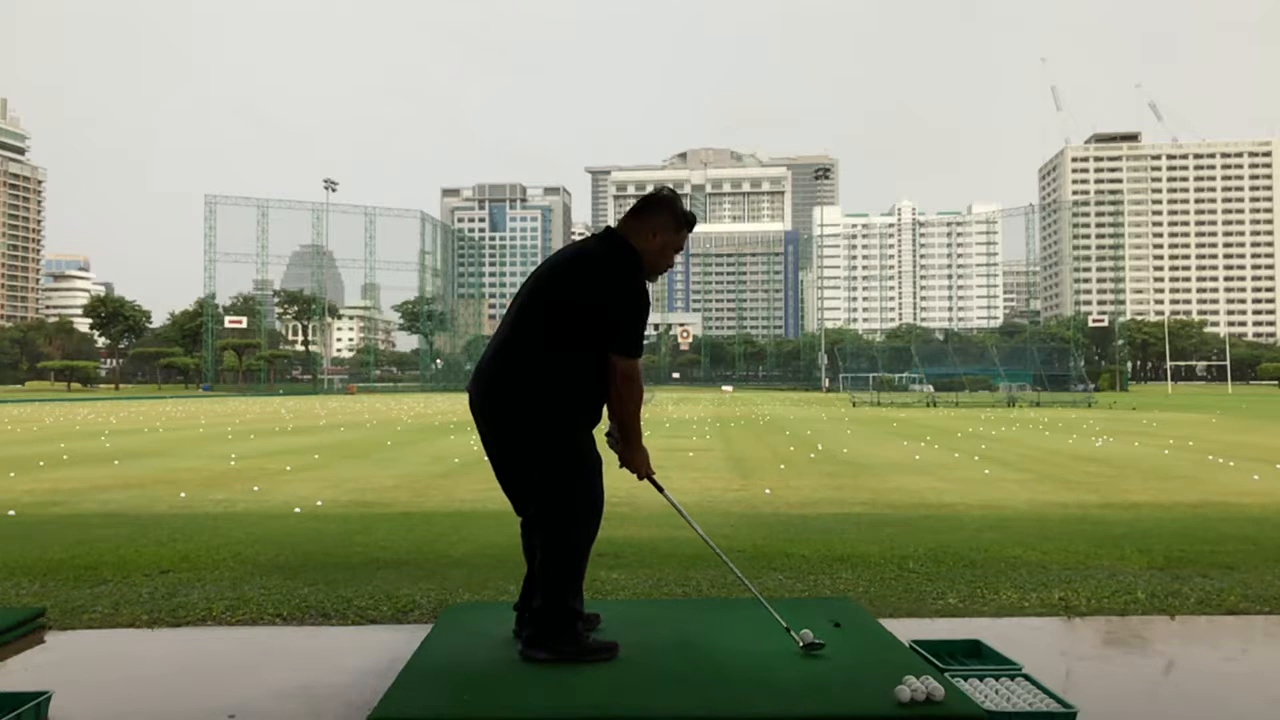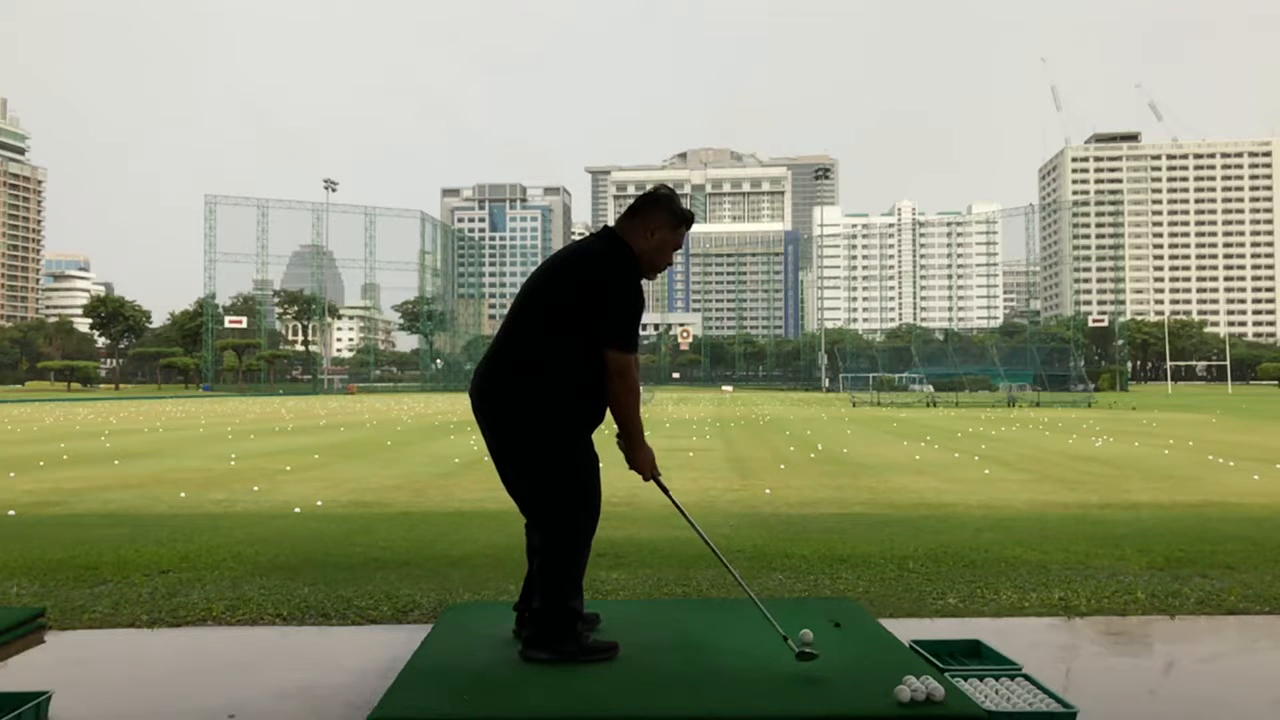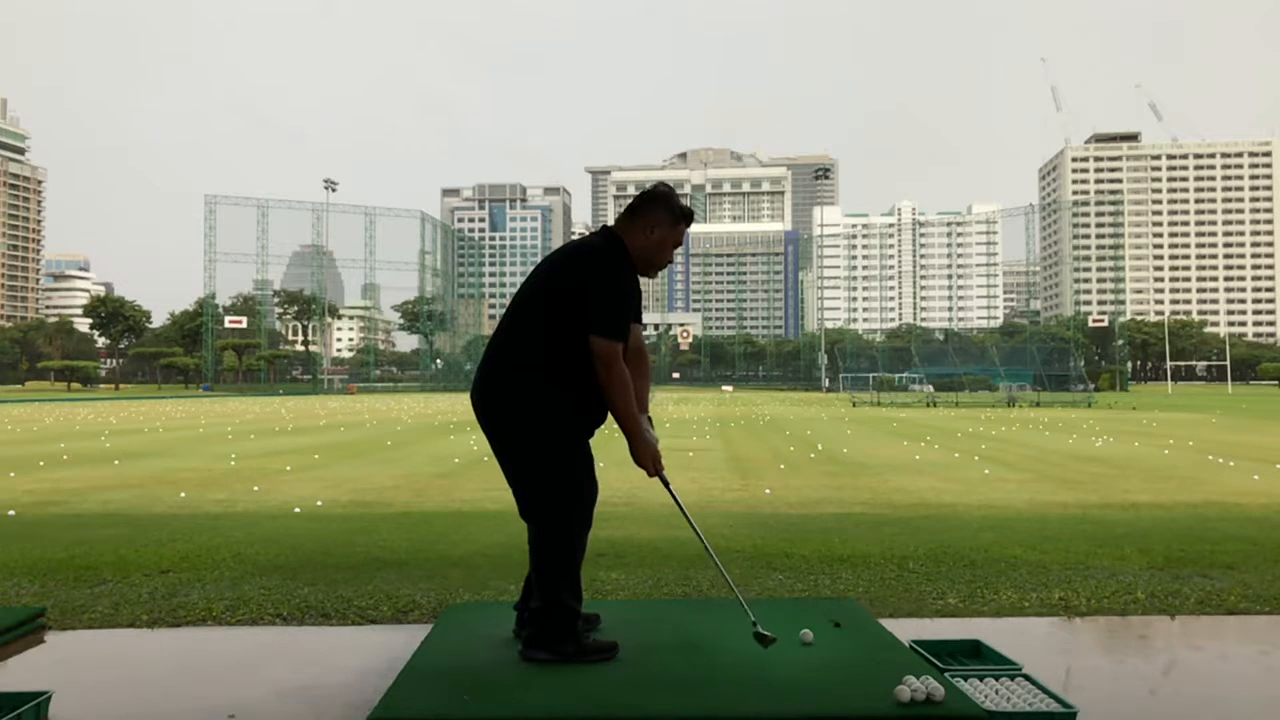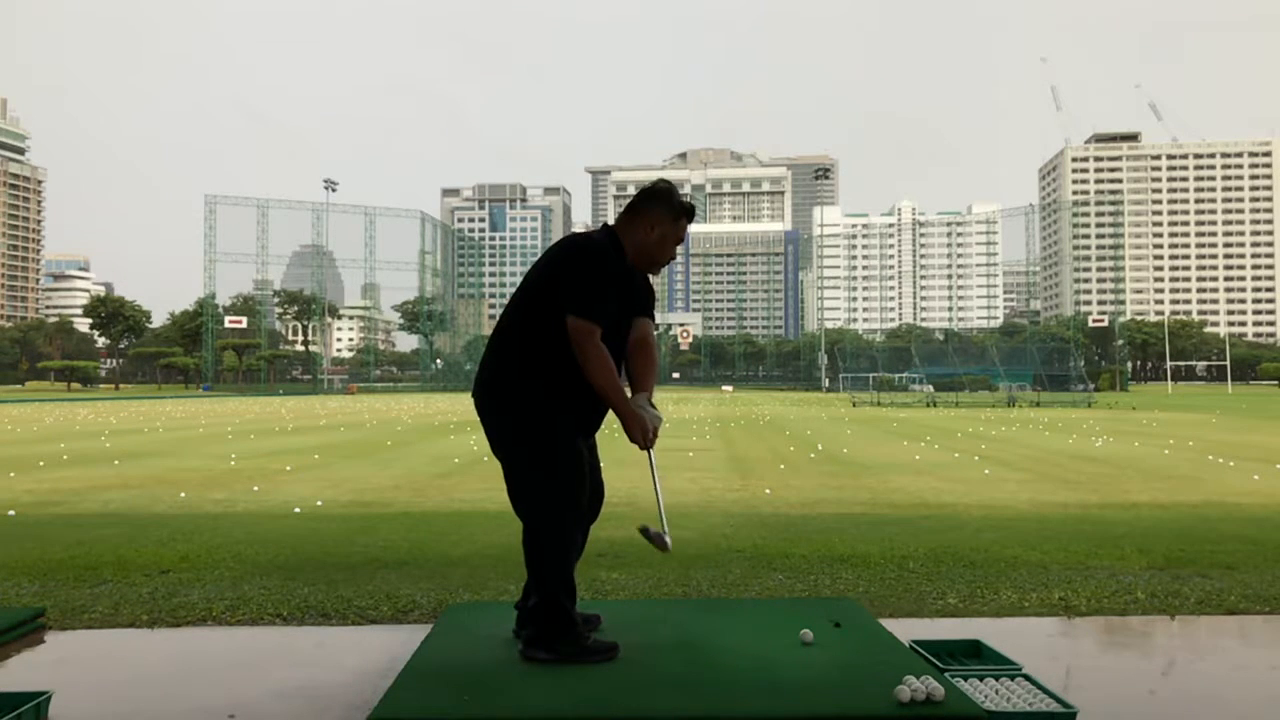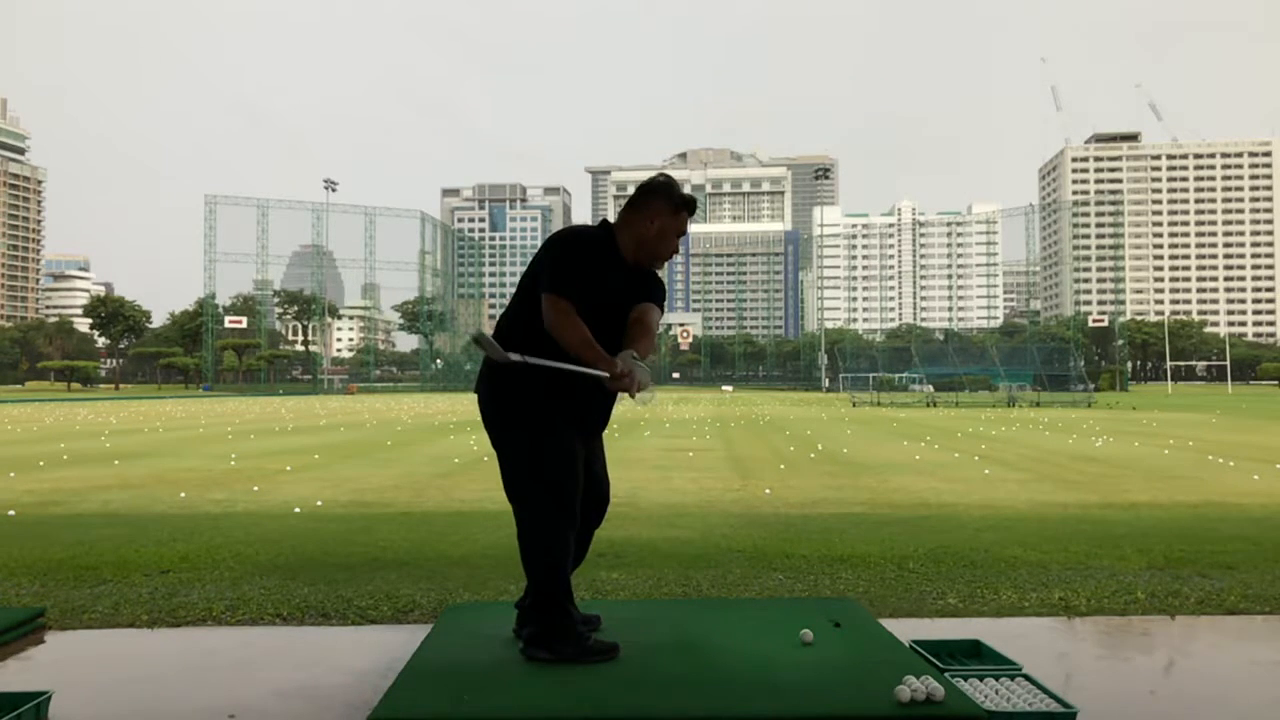
dt=1s
person 1, frame 1
left shoulder: (586, 257)
right shoulder: (623, 279)
right elbow: (624, 376)
left wrist: (617, 429)
right wrist: (632, 443)
left hip: (500, 396)
right hip: (534, 406)
left knee: (548, 510)
right knee: (574, 511)
left ankle: (539, 612)
right ankle: (551, 631)
person 1, frame 2
left shoulder: (594, 258)
right shoulder: (617, 275)
left elbow: (617, 361)
right elbow: (620, 373)
left wrist: (628, 431)
right wrist: (636, 442)
left hip: (509, 397)
right hip: (531, 405)
left knee: (553, 509)
right knee: (571, 511)
left ankle: (539, 612)
right ankle: (552, 632)
person 1, frame 3
left shoulder: (615, 267)
right shoulder: (602, 267)
left elbow: (634, 351)
right elbow: (609, 363)
left wrist: (643, 421)
right wrist: (636, 437)
left hip: (540, 401)
right hip: (523, 402)
left knee: (570, 502)
right knee: (563, 509)
left ankle: (540, 610)
right ankle: (551, 632)
person 1, frame 4
left shoulder: (635, 281)
right shoulder: (588, 257)
left elbow: (641, 341)
right elbow: (586, 343)
left wrist: (643, 400)
right wrist: (626, 411)
left hip: (560, 404)
right hip: (520, 400)
left knee: (581, 501)
right knee: (556, 508)
left ankle: (541, 609)
right ankle: (550, 631)
person 1, frame 5
left shoulder: (647, 280)
right shoulder: (576, 247)
left elbow: (644, 323)
right elbow: (558, 315)
left wrist: (628, 360)
right wrist: (606, 366)
left hip: (575, 407)
right hip: (522, 398)
left knee: (588, 502)
right knee: (551, 508)
left ankle: (541, 608)
right ankle: (549, 630)
